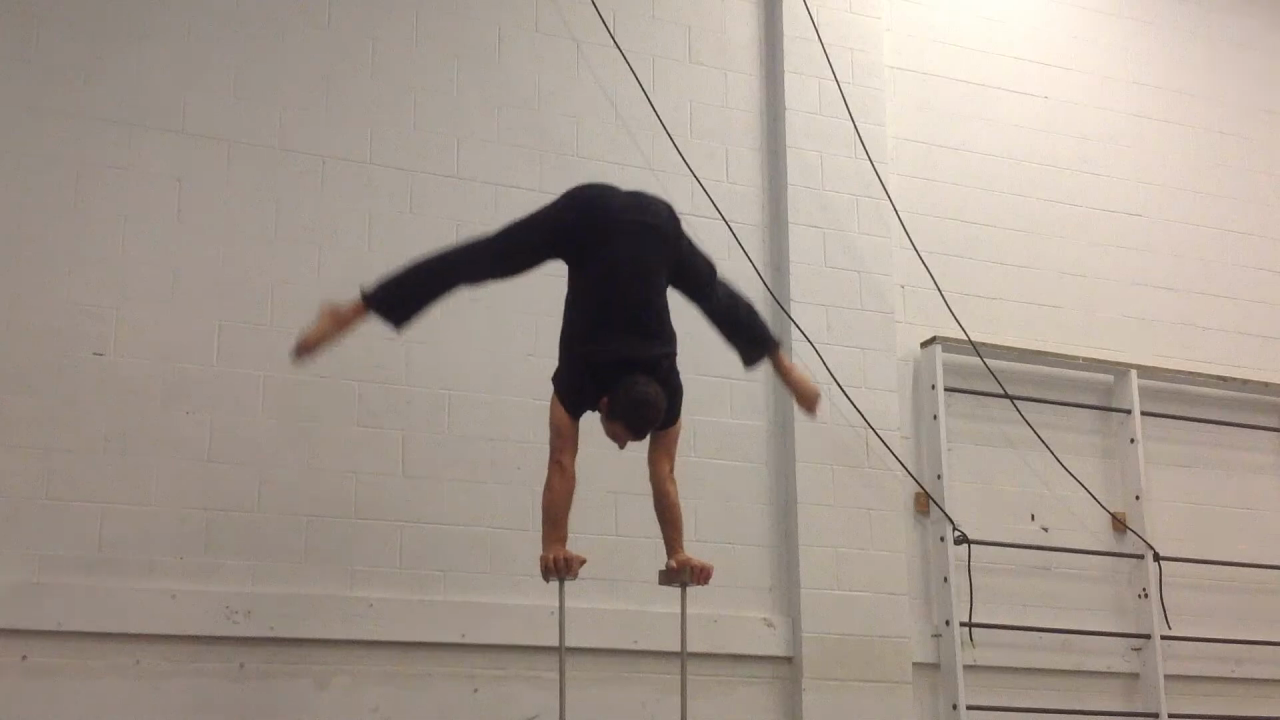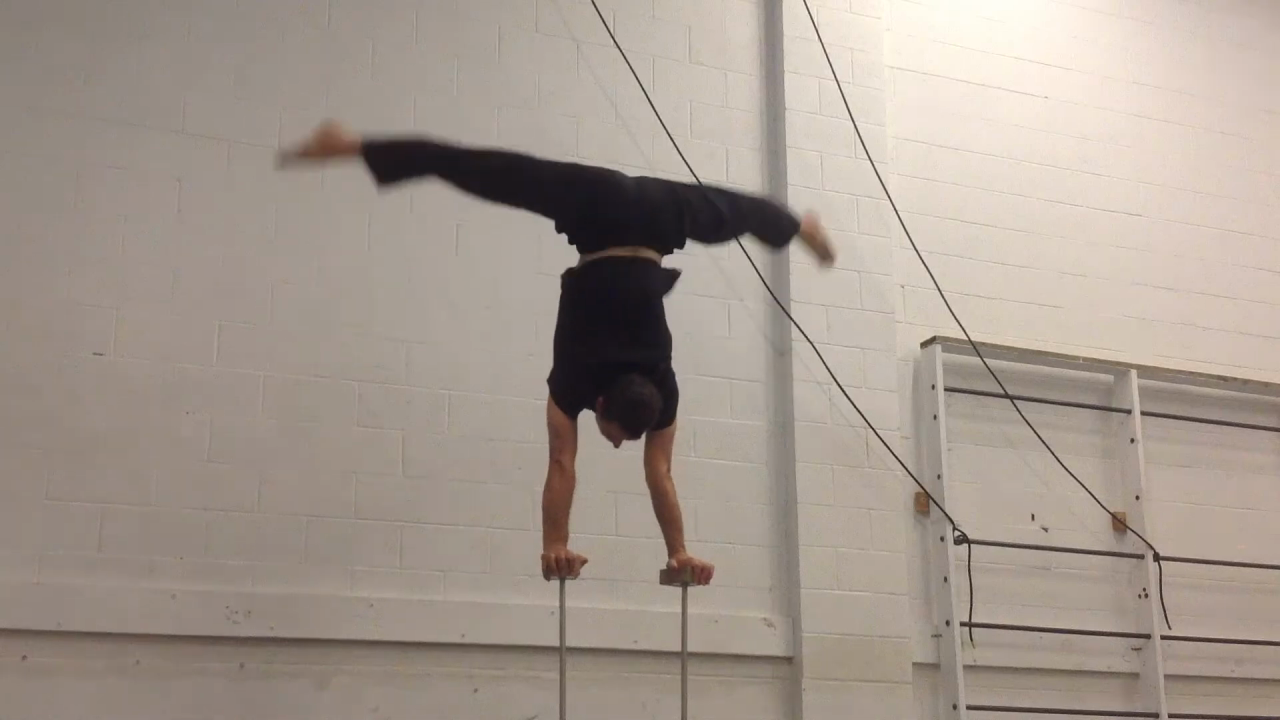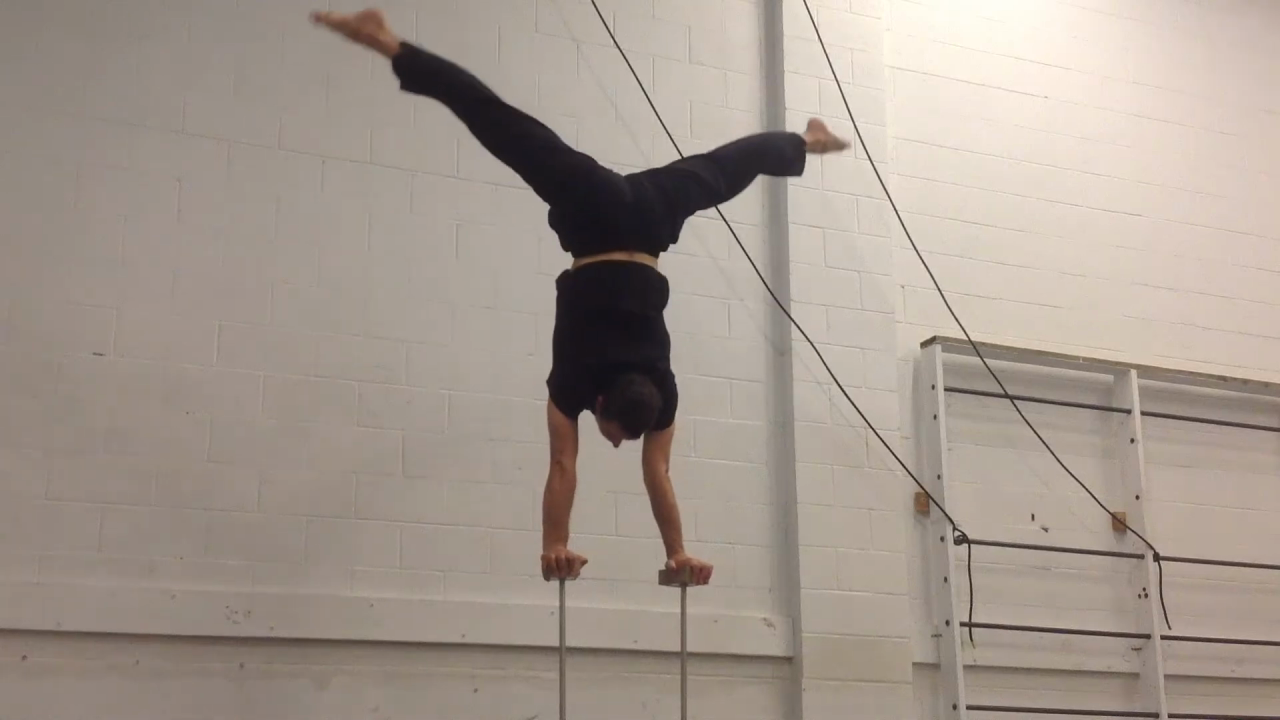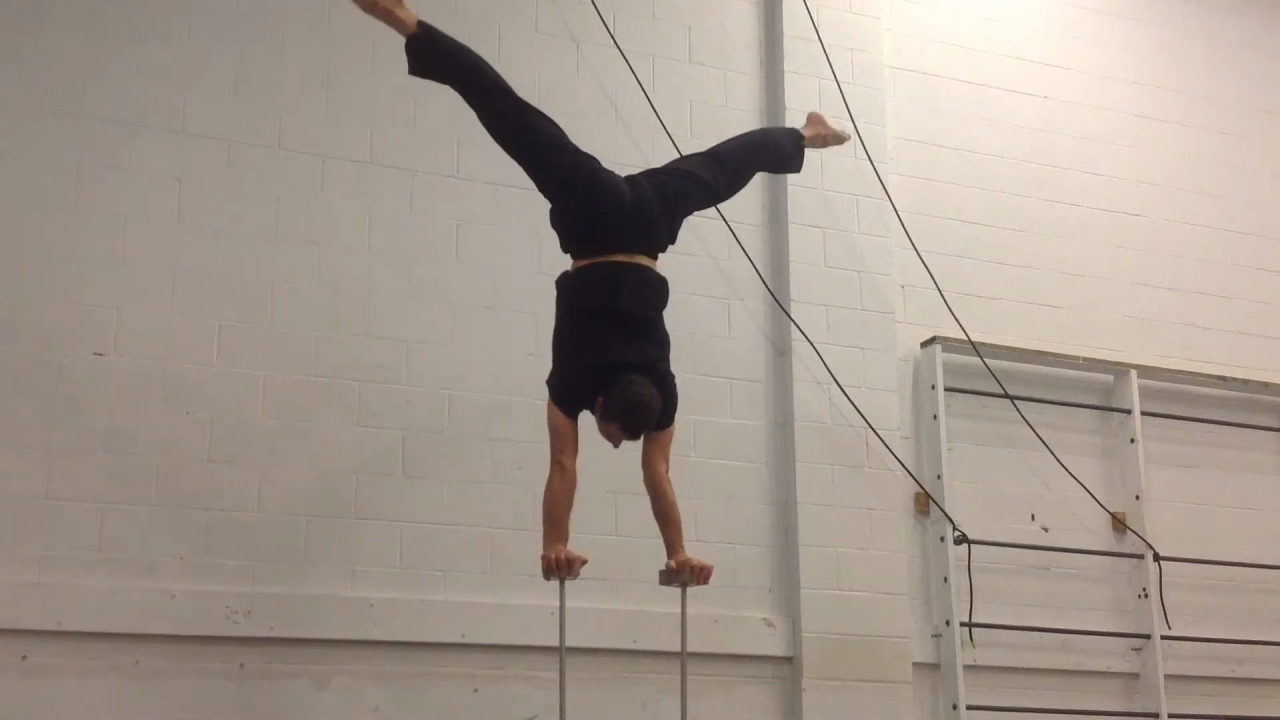
dt=0.3s
person 1, frame 1
left shoulder: (667, 392)
right shoulder: (575, 383)
left elbow: (663, 474)
right elbow: (562, 466)
left wrist: (678, 552)
right wrist: (554, 545)
left hip: (655, 223)
right hip: (589, 217)
left knee: (716, 295)
right knee: (468, 265)
left ankle: (782, 364)
right ankle: (347, 313)
person 1, frame 2
left shoulder: (662, 396)
right shoulder: (572, 386)
left elbow: (660, 477)
right elbow: (563, 469)
left wrist: (679, 554)
right wrist: (556, 545)
left hip: (657, 211)
right hip: (604, 205)
left knee: (727, 216)
right knee: (480, 171)
left ankle: (799, 225)
right ankle: (353, 144)
person 1, frame 3
left shoulder: (660, 391)
right shoulder: (571, 386)
left elbow: (656, 474)
right elbow: (562, 468)
left wrist: (678, 553)
right wrist: (554, 546)
left hip: (649, 214)
right hip: (601, 212)
left knee: (727, 170)
right knee: (505, 127)
left ankle: (805, 142)
right ankle: (391, 44)
person 1, frame 4
left shoulder: (659, 389)
right shoulder: (572, 386)
left elbow: (657, 474)
right elbow: (562, 468)
left wrist: (678, 552)
right wrist: (555, 545)
left hip: (643, 218)
right hip: (597, 216)
left knee: (719, 171)
right knee: (517, 121)
left ankle: (802, 136)
